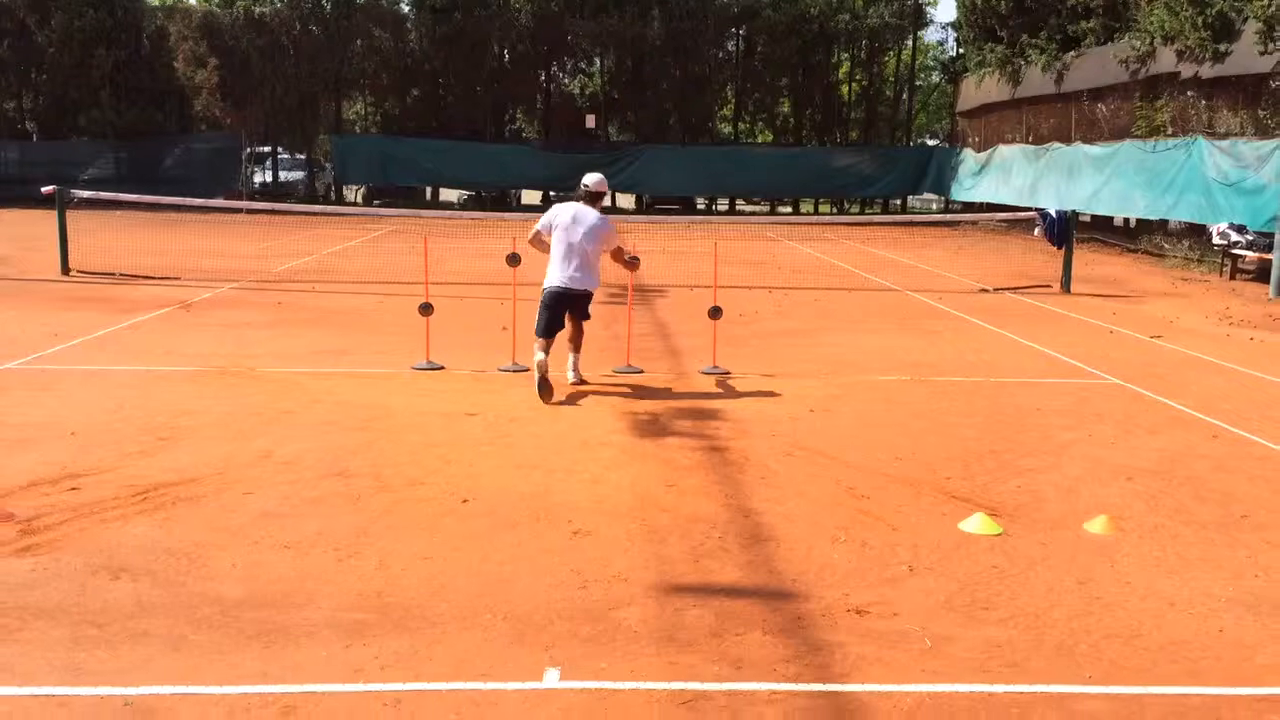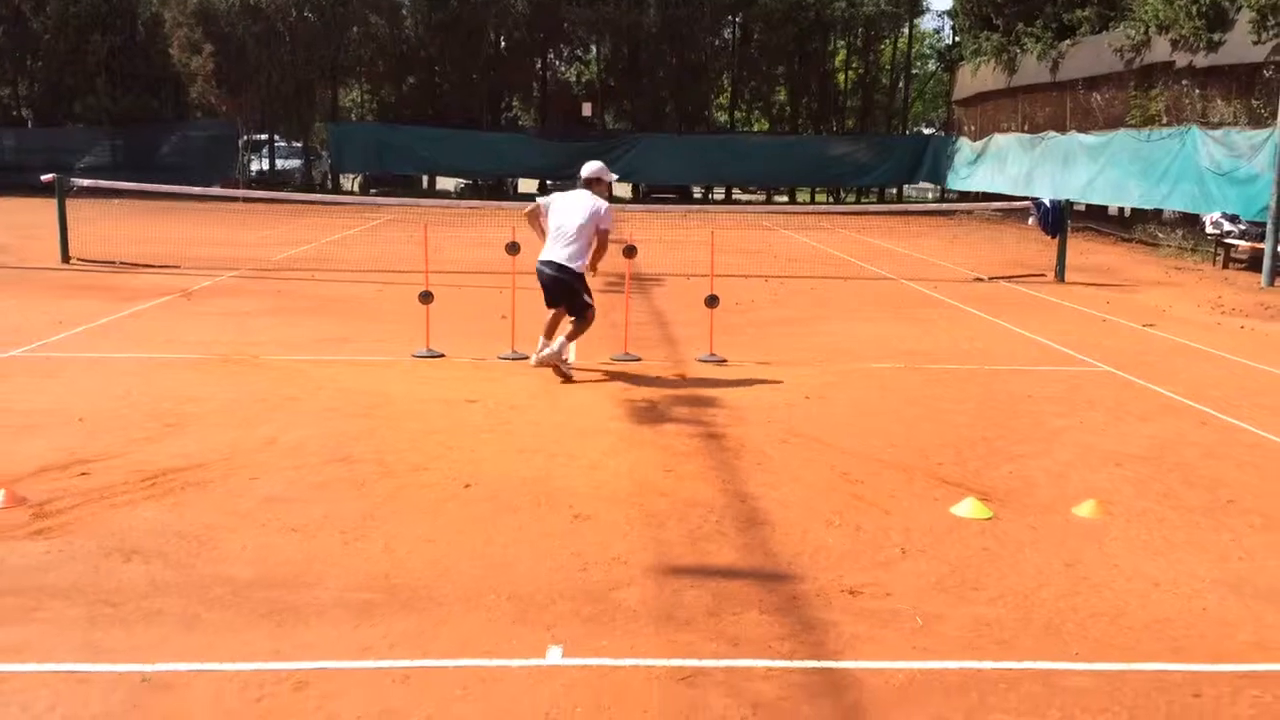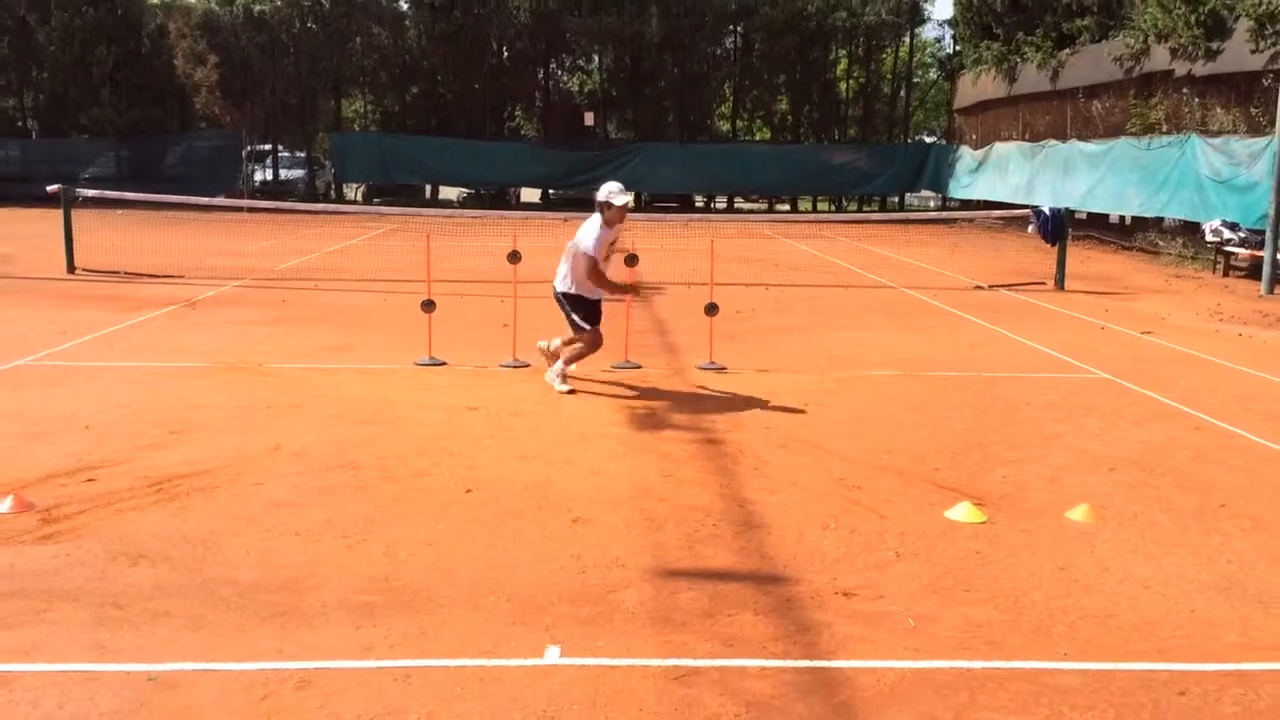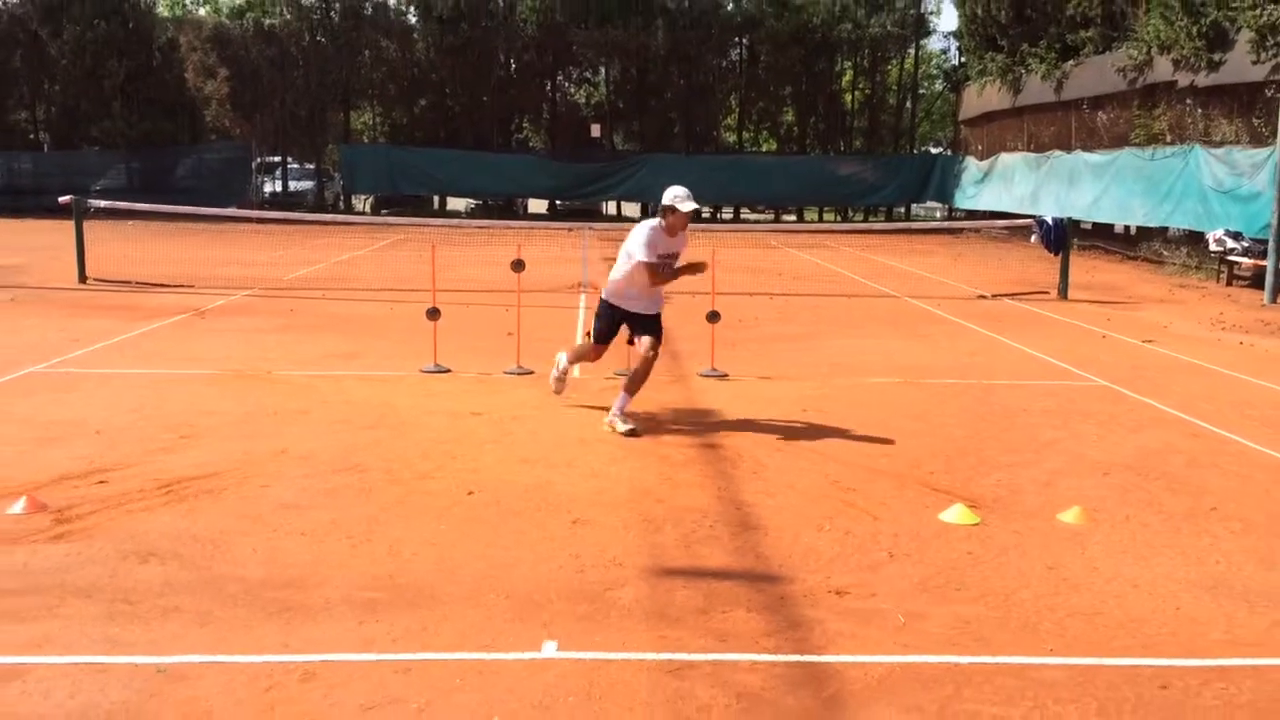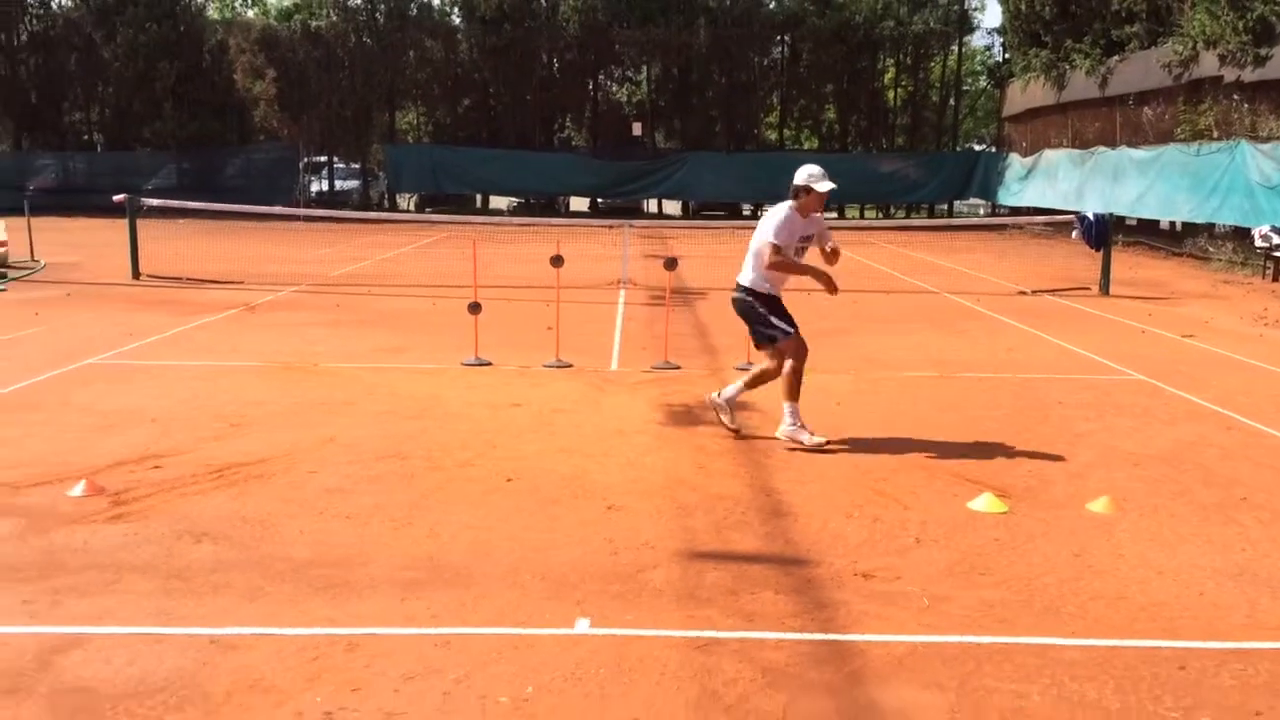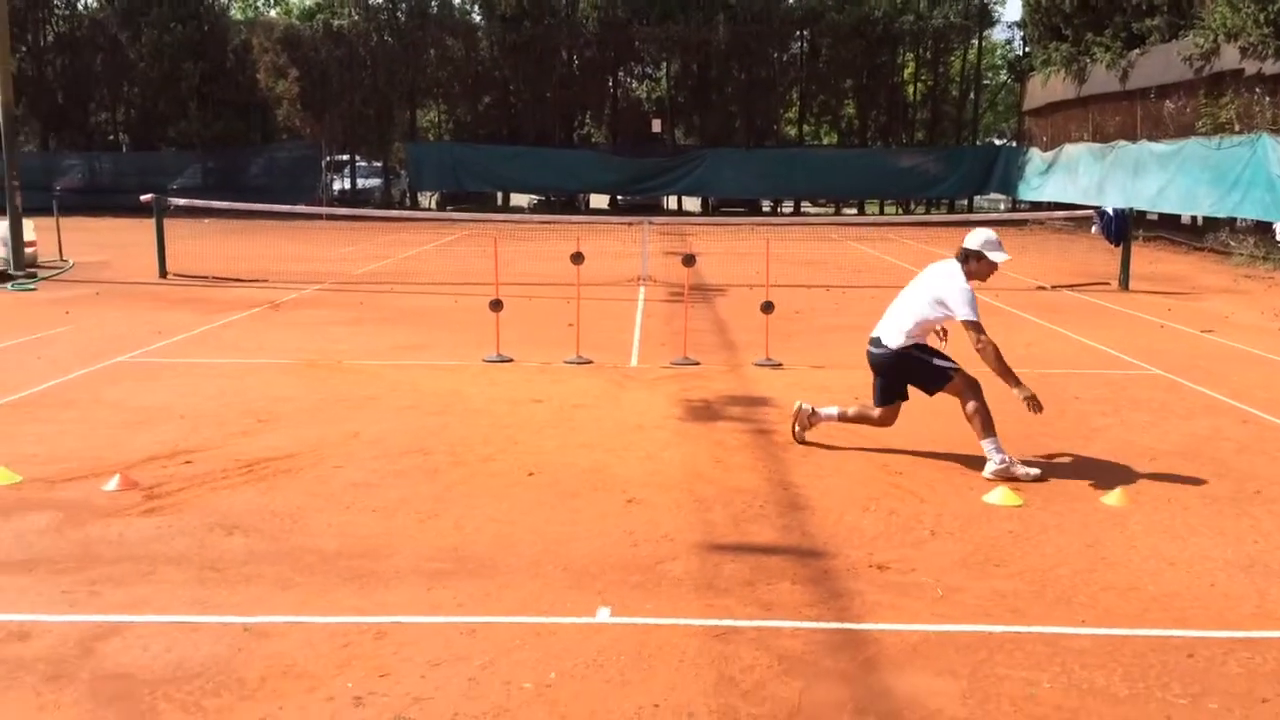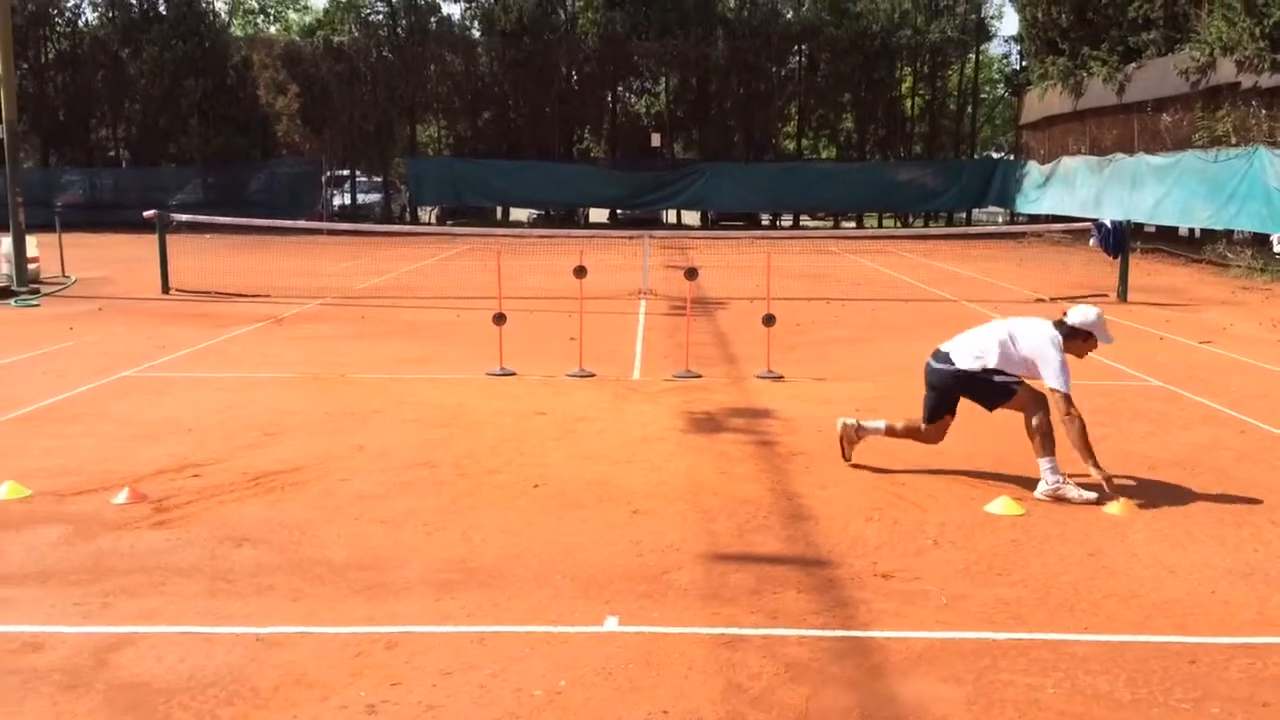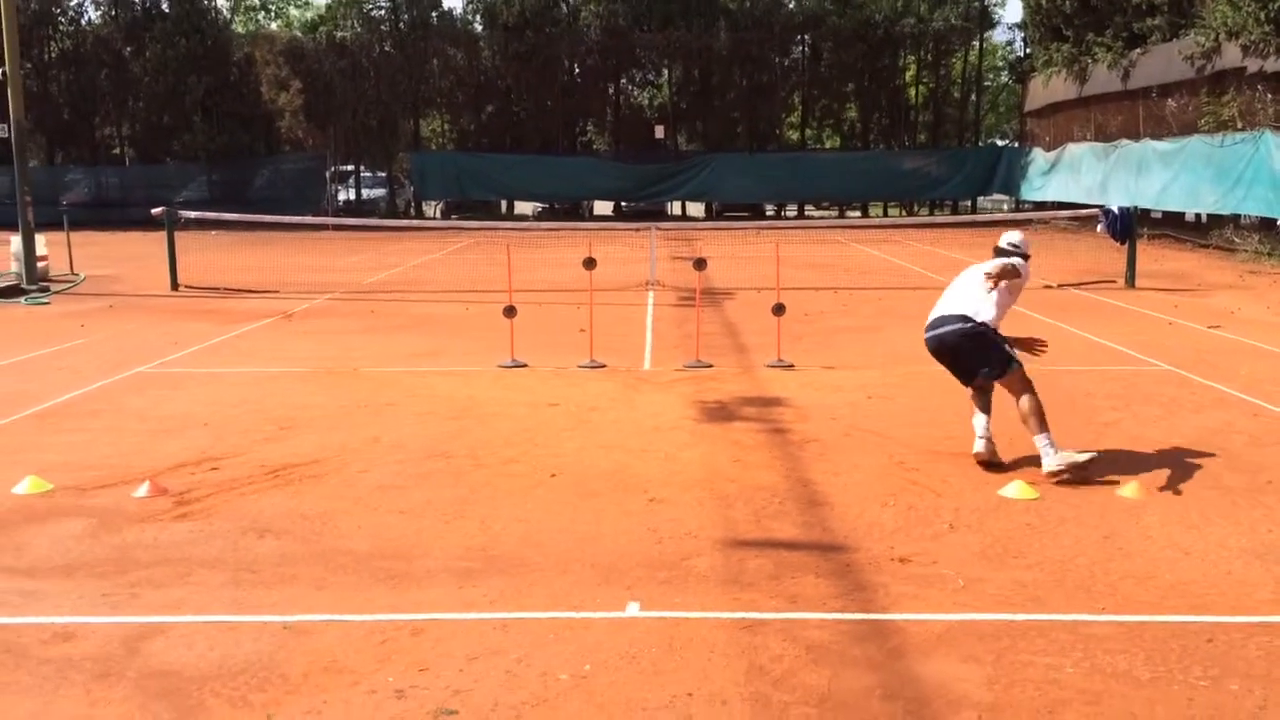
dt=0.3s
person 1, frame 1
left shoulder: (558, 210)
right shoulder: (603, 223)
left elbow: (533, 239)
right elbow: (617, 254)
right wrist: (629, 263)
left hip: (555, 285)
right hip: (584, 287)
left knee: (543, 340)
right knee: (575, 320)
left ankle: (541, 363)
right ankle: (573, 369)
person 1, frame 2
left shoulder: (560, 197)
right shoulder: (603, 207)
left elbow: (529, 212)
right elbow: (602, 244)
left wrist: (544, 233)
right wrist: (592, 264)
left hip: (544, 265)
right hip: (569, 271)
left knee: (560, 309)
right knee: (586, 316)
left ankle: (543, 351)
right ankle: (553, 352)
person 1, frame 3
left shoulder: (612, 225)
right shoulder: (594, 233)
right elbow: (592, 274)
right wrist: (620, 288)
left hip: (589, 290)
right hip: (570, 290)
left knee: (585, 332)
right knee: (593, 341)
left ankle: (550, 347)
right ankle: (557, 371)
person 1, frame 4
left shoulder: (681, 236)
right shoulder: (646, 232)
right elbow: (653, 278)
right wrist: (688, 269)
left hip: (649, 305)
right hip: (616, 299)
left knee: (648, 356)
right knee: (595, 352)
left ankle: (617, 414)
right ankle: (564, 362)
person 1, frame 5
left shoulder: (814, 220)
right shoulder: (781, 216)
left elbow: (829, 253)
right elbow: (772, 261)
left wrist: (831, 253)
right wrist: (815, 272)
left hip: (767, 295)
right hip: (753, 293)
left knee: (777, 363)
right knee: (797, 350)
left ankle: (724, 398)
right ankle: (791, 424)
person 1, frame 6
left shoulder: (945, 267)
right shoulder: (960, 288)
right elbow: (981, 343)
right wrist: (1018, 386)
left hip: (882, 346)
right hip: (898, 348)
left knee: (882, 417)
right knee: (970, 389)
left ankle: (811, 413)
right ankle: (997, 461)
person 1, frame 7
left shoulder: (1039, 325)
right shoulder: (1052, 352)
left elbow: (995, 329)
right elbow: (1069, 413)
right wrist: (1093, 466)
left hip: (941, 360)
right hip: (961, 368)
left knee: (929, 433)
right knee: (1036, 403)
left ankle: (857, 428)
right ankle: (1051, 481)
person 1, frame 8
left shoulder: (972, 272)
right shoulder: (1017, 267)
right elbow: (1001, 268)
left wrist: (1010, 343)
right wrist: (995, 278)
left hip: (934, 331)
right hip: (965, 328)
left knee: (982, 385)
right knee: (1023, 388)
left ankle: (983, 443)
right ankle: (1052, 456)
